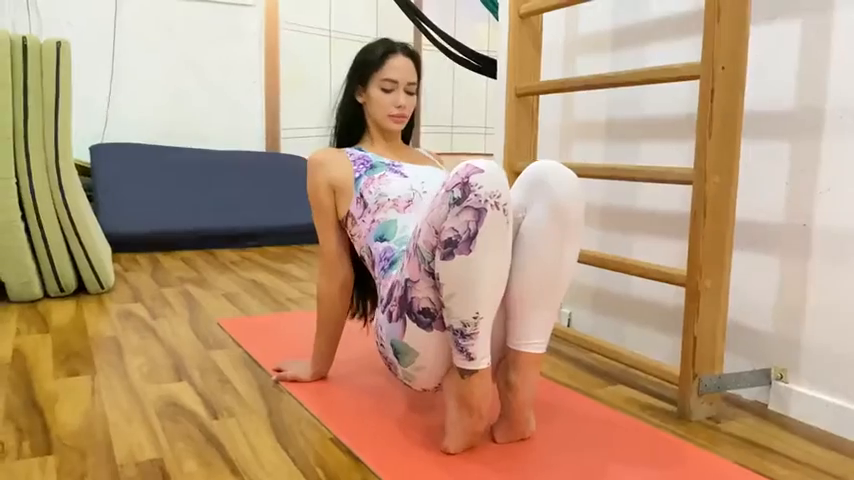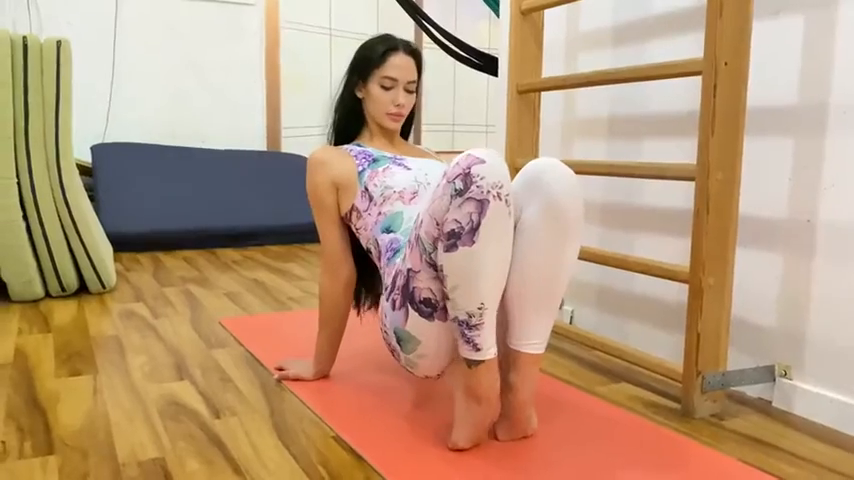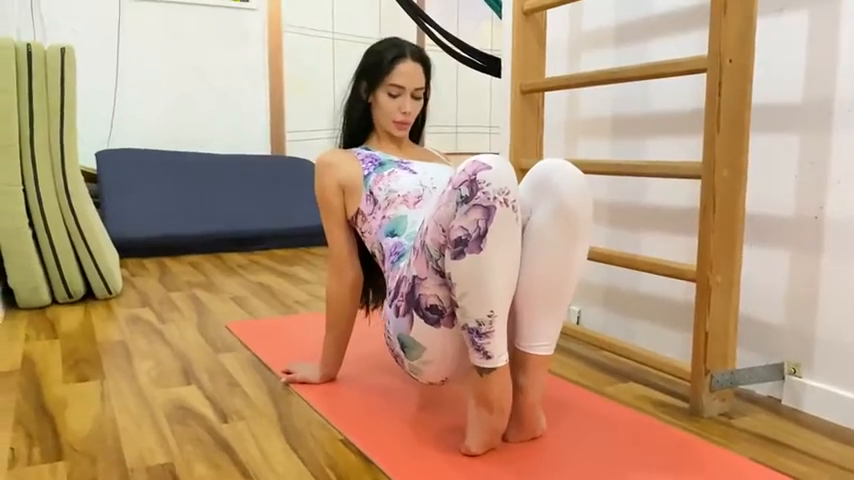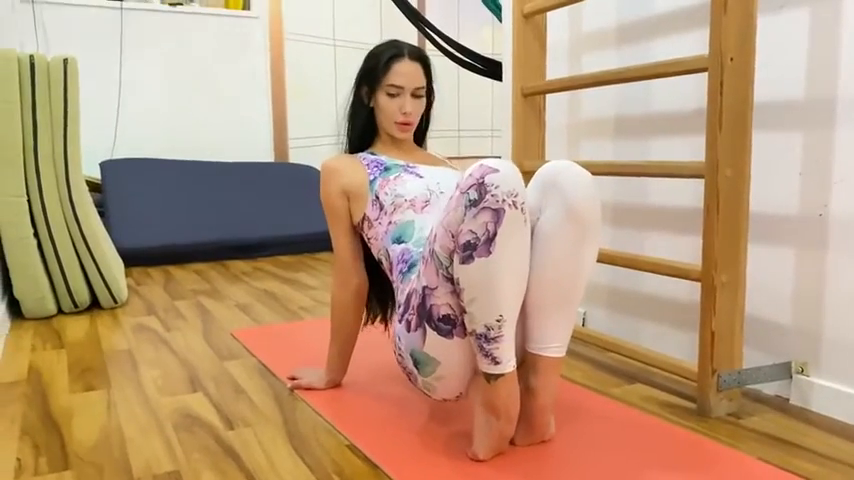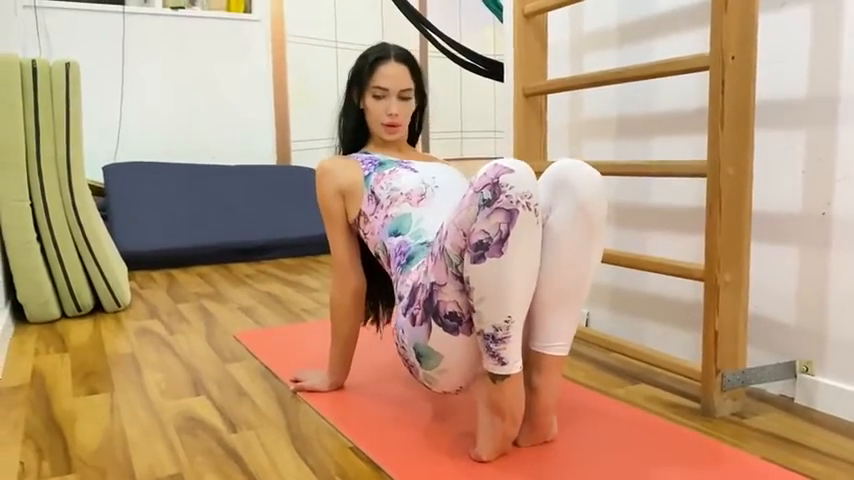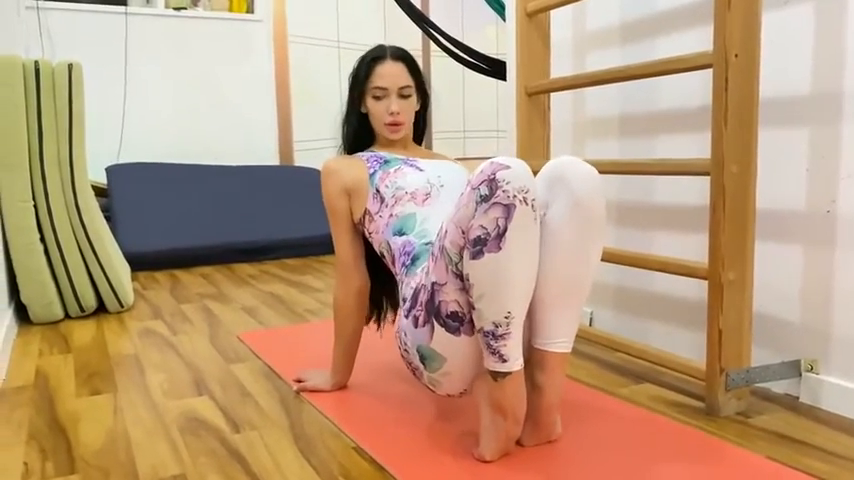
dt=0.4s
person 1, frame 1
left shoulder: (430, 160)
right shoulder: (330, 165)
right elbow: (336, 272)
left hip: (477, 321)
right hip: (418, 339)
left knee: (549, 179)
right knee: (478, 178)
left ankle: (516, 384)
right ankle: (468, 382)
person 1, frame 2
left shoulder: (428, 156)
right shoulder: (330, 164)
right elbow: (339, 271)
left hip: (479, 308)
right hip: (421, 323)
left knee: (548, 176)
right knee: (479, 165)
left ankle: (517, 384)
right ankle: (475, 373)
person 1, frame 3
left shoulder: (437, 160)
right shoulder: (338, 166)
right elbow: (345, 272)
left hip: (485, 303)
right hip: (425, 328)
left knee: (557, 177)
right knee: (486, 172)
left ankle: (525, 387)
right ankle: (488, 380)
person 1, frame 4
left shoulder: (443, 165)
right shoulder: (343, 172)
right elbow: (351, 279)
left hip: (497, 314)
right hip: (438, 339)
left knee: (565, 179)
right knee: (493, 177)
left ankle: (537, 392)
right ankle: (495, 389)
person 1, frame 5
left shoulder: (440, 166)
right shoulder: (338, 173)
right elbow: (350, 280)
left hip: (503, 312)
right hip: (435, 328)
left knee: (573, 179)
right knee: (507, 177)
left ankle: (539, 391)
right ankle: (499, 389)
person 1, frame 6
left shoulder: (448, 164)
right shoulder: (344, 172)
right elbow: (353, 279)
left hip: (506, 315)
right hip: (440, 335)
left knee: (570, 174)
right knee: (504, 175)
left ankle: (542, 388)
right ankle: (501, 390)
